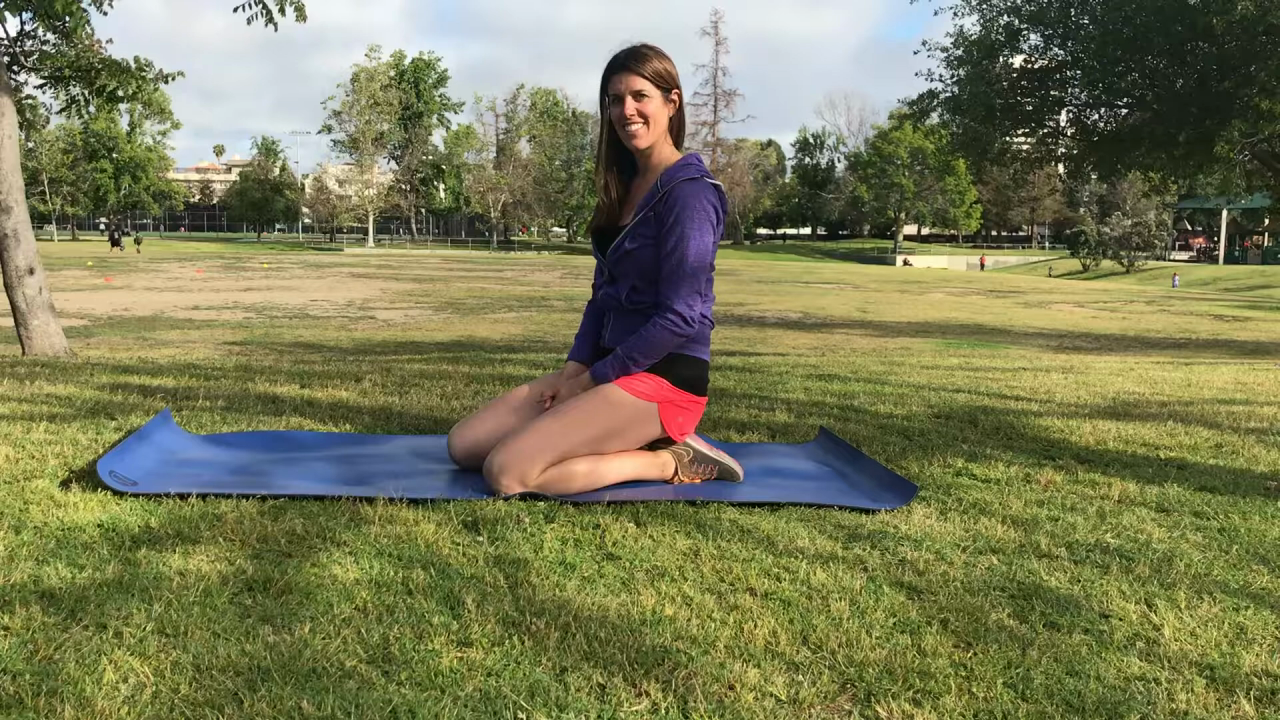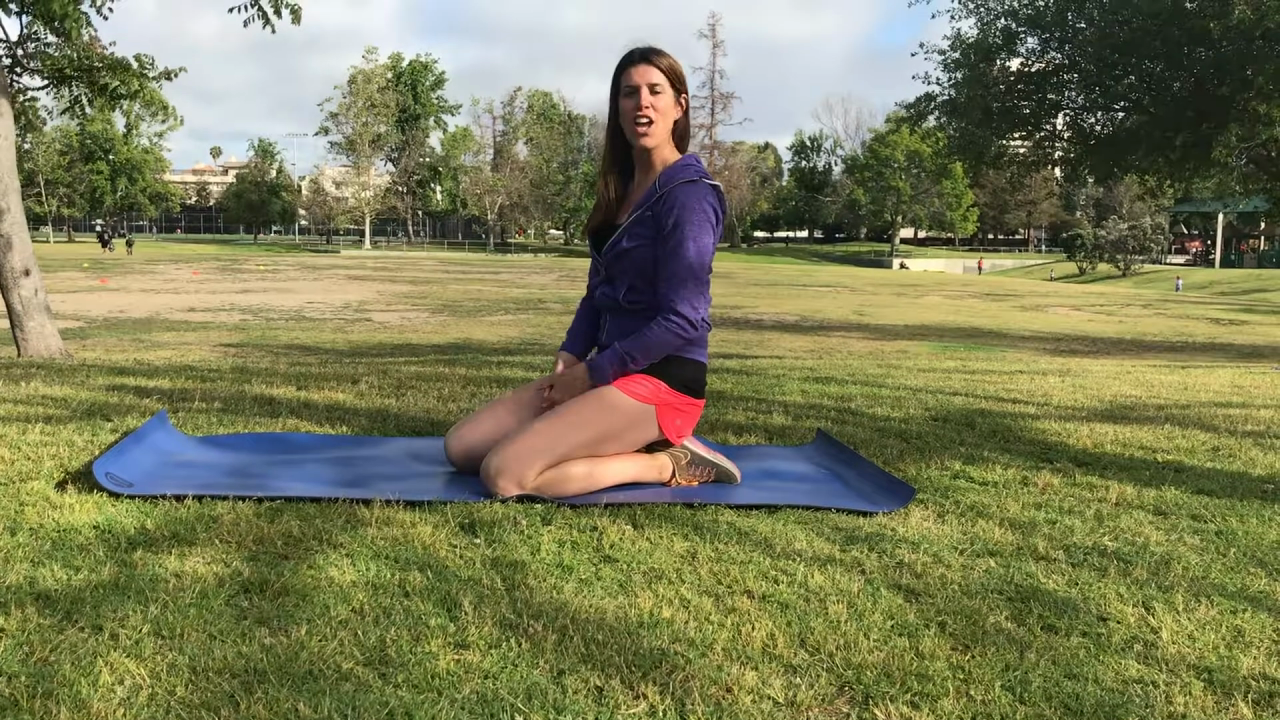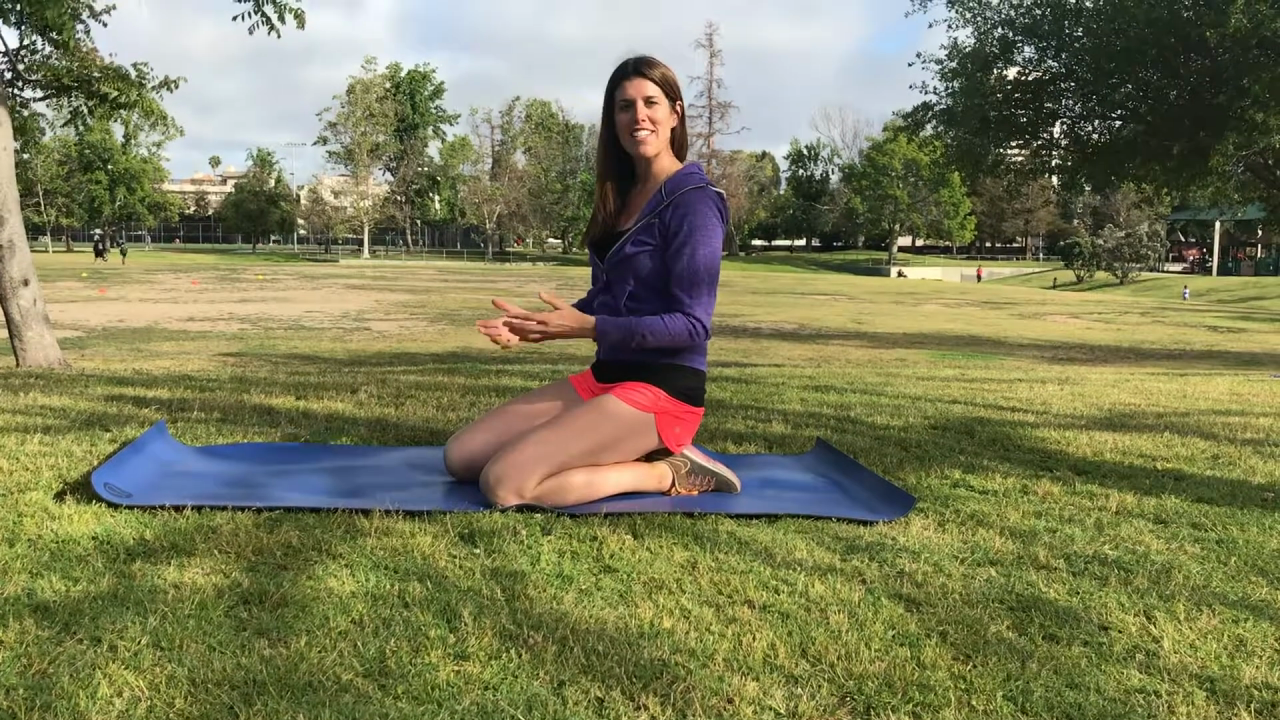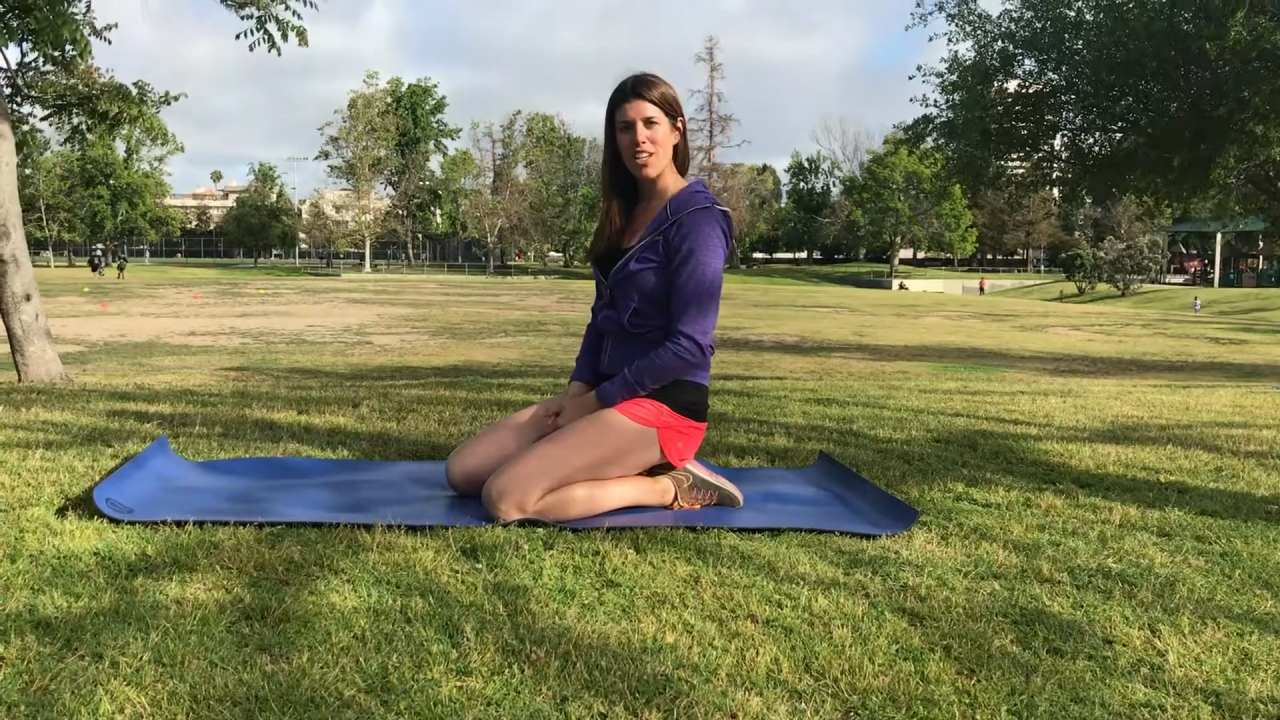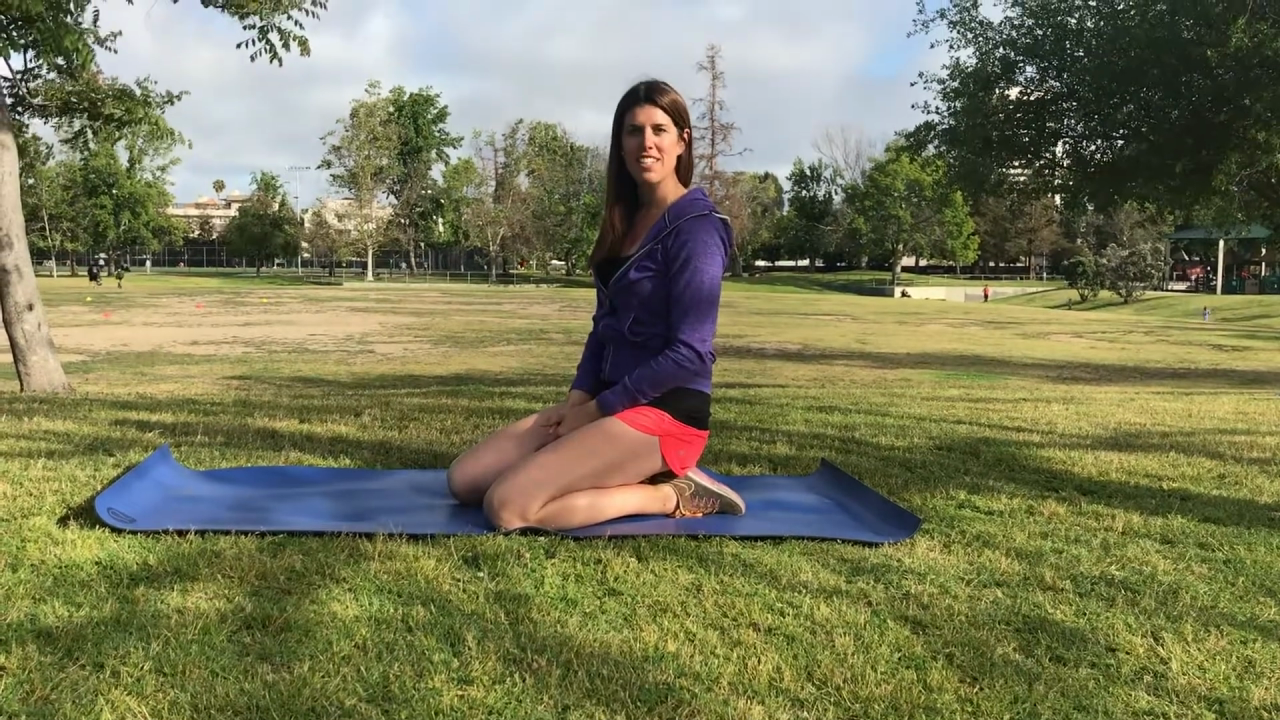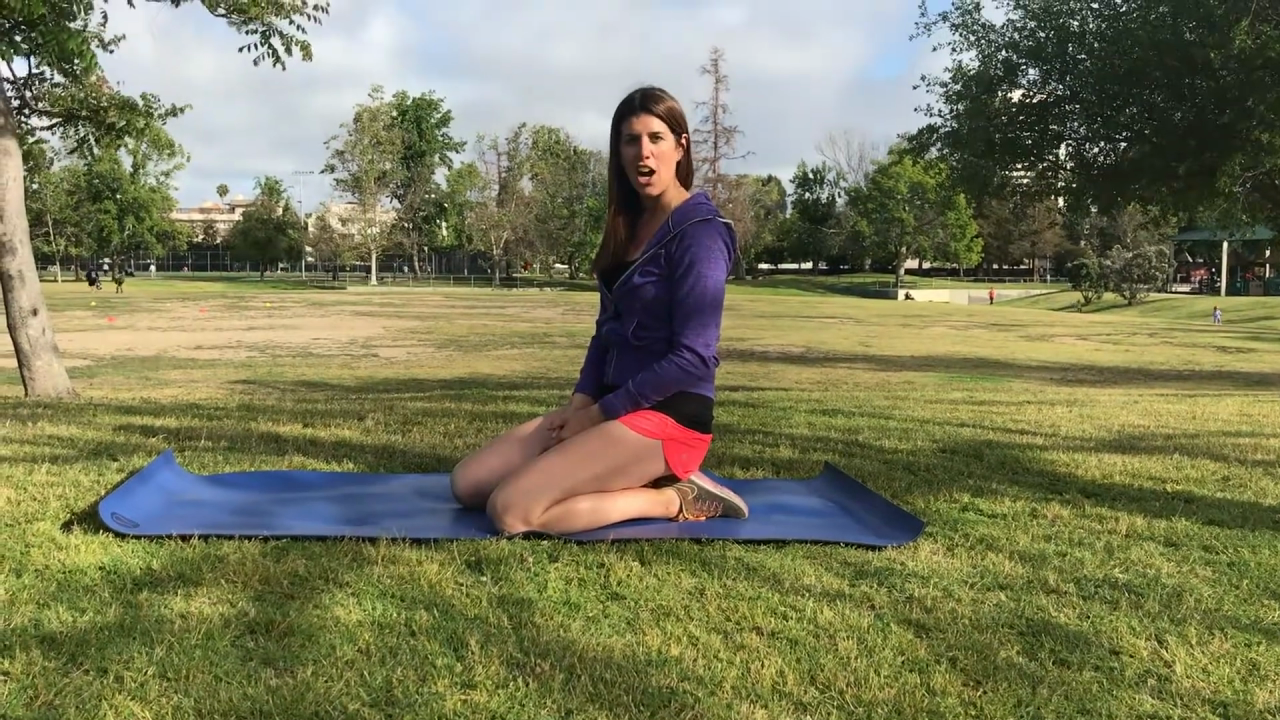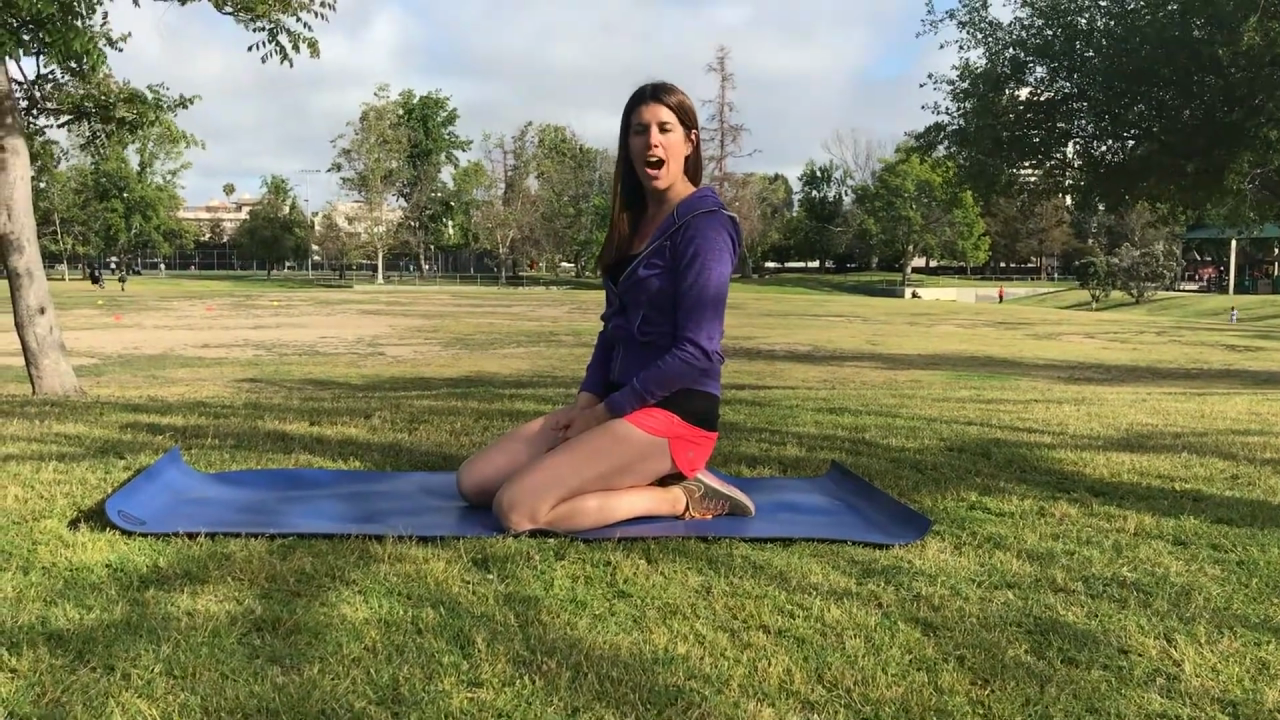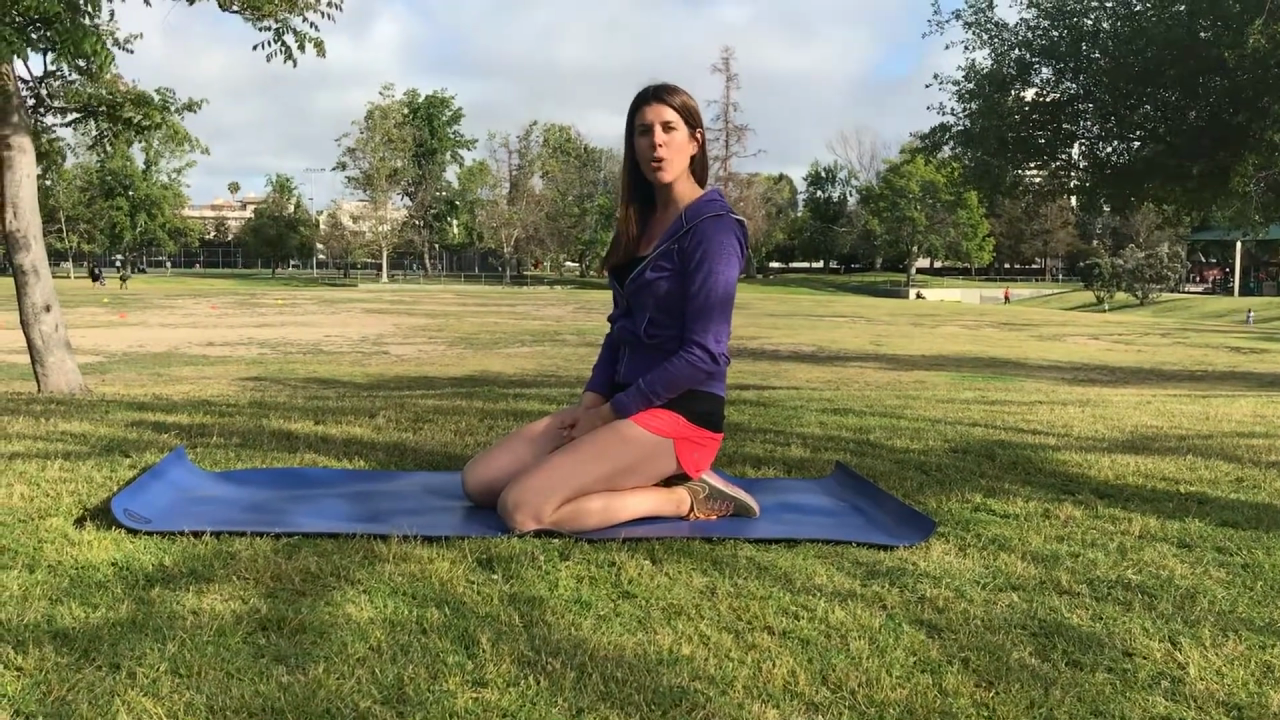
dt=0.5s
person 1, frame 1
left shoulder: (688, 192)
right shoulder: (624, 186)
left elbow: (680, 317)
left wrist: (592, 379)
right wrist: (575, 366)
left hip: (664, 378)
right hip: (609, 366)
left knee: (507, 471)
right knee: (464, 444)
left ankle: (669, 462)
right ankle: (641, 442)
person 1, frame 2
left shoulder: (688, 193)
right shoulder: (621, 187)
left elbow: (683, 318)
left wrist: (588, 375)
right wrist: (567, 360)
left hip: (663, 380)
right hip: (606, 370)
left knee: (504, 473)
right knee: (461, 445)
left ankle: (667, 464)
right ankle: (637, 445)
person 1, frame 3
left shoulder: (692, 202)
right shoulder: (619, 195)
left elbow: (691, 323)
left wrist: (588, 327)
right wrist: (534, 323)
left hip: (662, 389)
right hip: (606, 376)
left knee: (503, 484)
right knee: (460, 456)
left ankle: (668, 473)
right ankle: (640, 453)
person 1, frame 4
left shoulder: (697, 220)
right shoulder: (623, 212)
left elbow: (690, 345)
left wrist: (596, 400)
right wrist: (576, 389)
left hip: (664, 404)
right hip: (610, 391)
left knee: (506, 497)
right knee: (462, 470)
left ankle: (669, 486)
right ankle: (642, 467)
person 1, frame 5
left shoulder: (696, 228)
right shoulder: (626, 219)
left elbow: (689, 352)
left wrist: (596, 409)
right wrist: (577, 398)
left hip: (666, 412)
right hip: (611, 400)
left knee: (507, 506)
right knee: (464, 478)
left ankle: (671, 495)
right ankle: (645, 476)
person 1, frame 6
left shoulder: (699, 232)
right shoulder: (629, 224)
left elbow: (693, 357)
left wrist: (598, 413)
right wrist: (579, 401)
left hip: (668, 415)
right hip: (612, 403)
left knee: (510, 510)
right knee: (467, 482)
left ankle: (674, 498)
right ankle: (647, 481)
person 1, frame 7
left shoulder: (704, 226)
right shoulder: (633, 220)
left elbow: (696, 352)
left wrist: (605, 412)
right wrist: (585, 400)
left hip: (674, 413)
right hip: (619, 400)
left knee: (516, 508)
right knee: (474, 481)
left ankle: (679, 497)
right ankle: (654, 478)
person 1, frame 8
left shoulder: (712, 228)
right shoulder: (640, 222)
left elbow: (704, 354)
left wrist: (610, 412)
right wrist: (591, 401)
left hip: (680, 414)
right hip: (624, 401)
left knee: (521, 508)
right knee: (478, 480)
left ankle: (685, 497)
right ankle: (658, 479)
